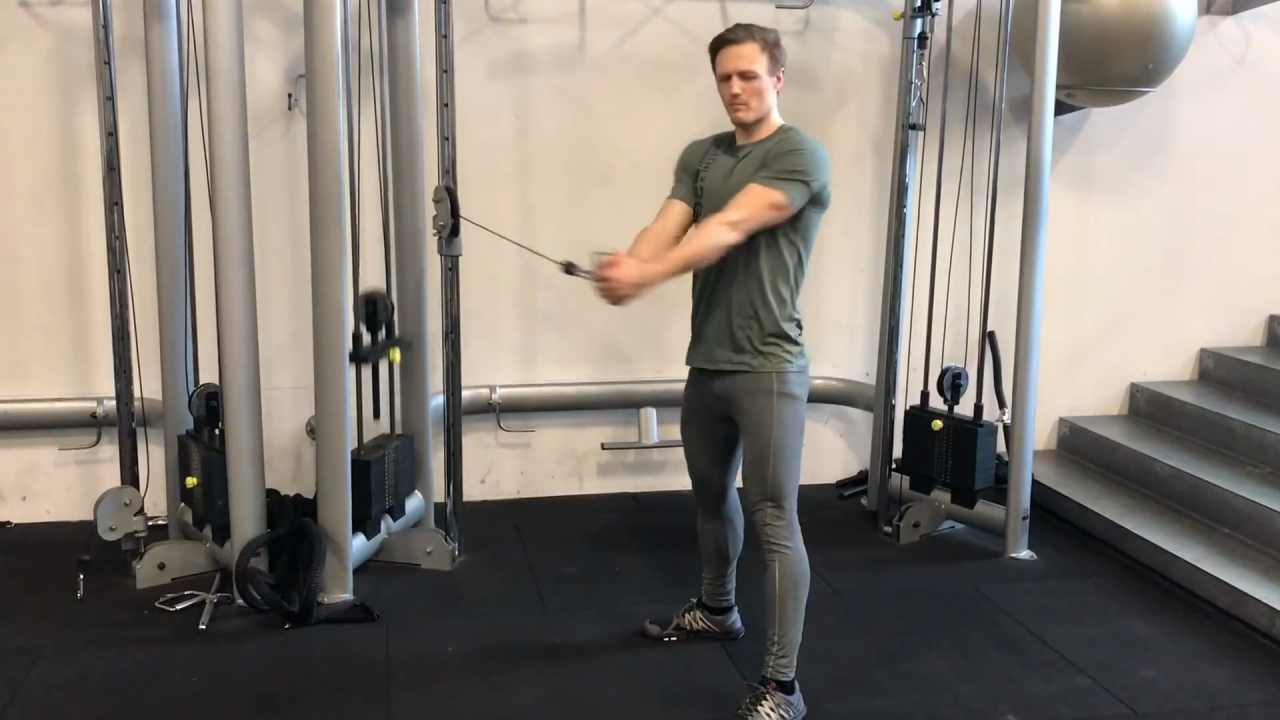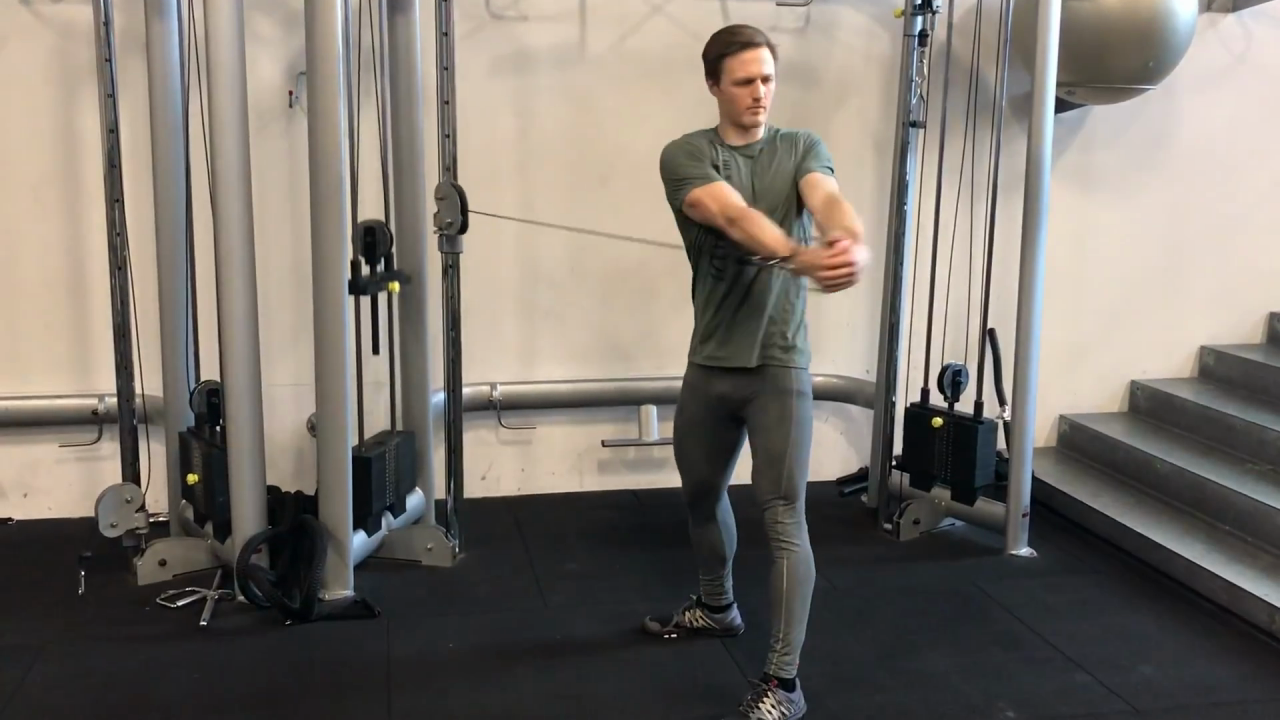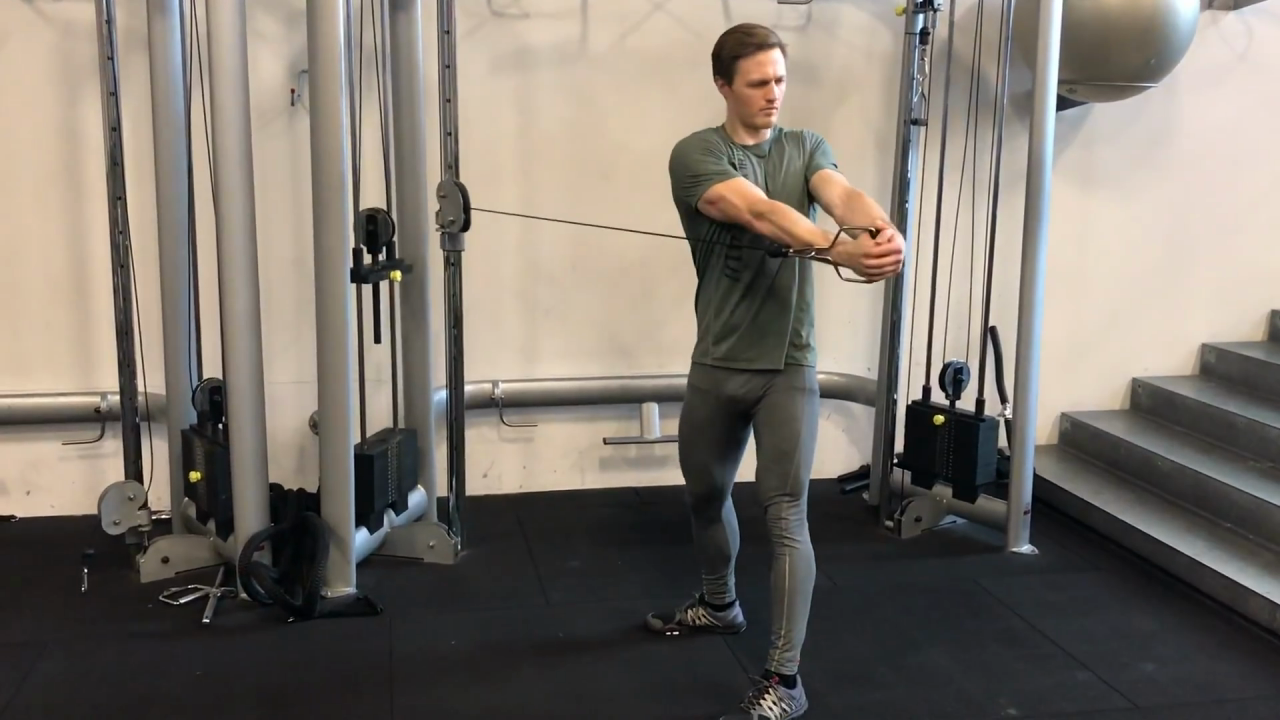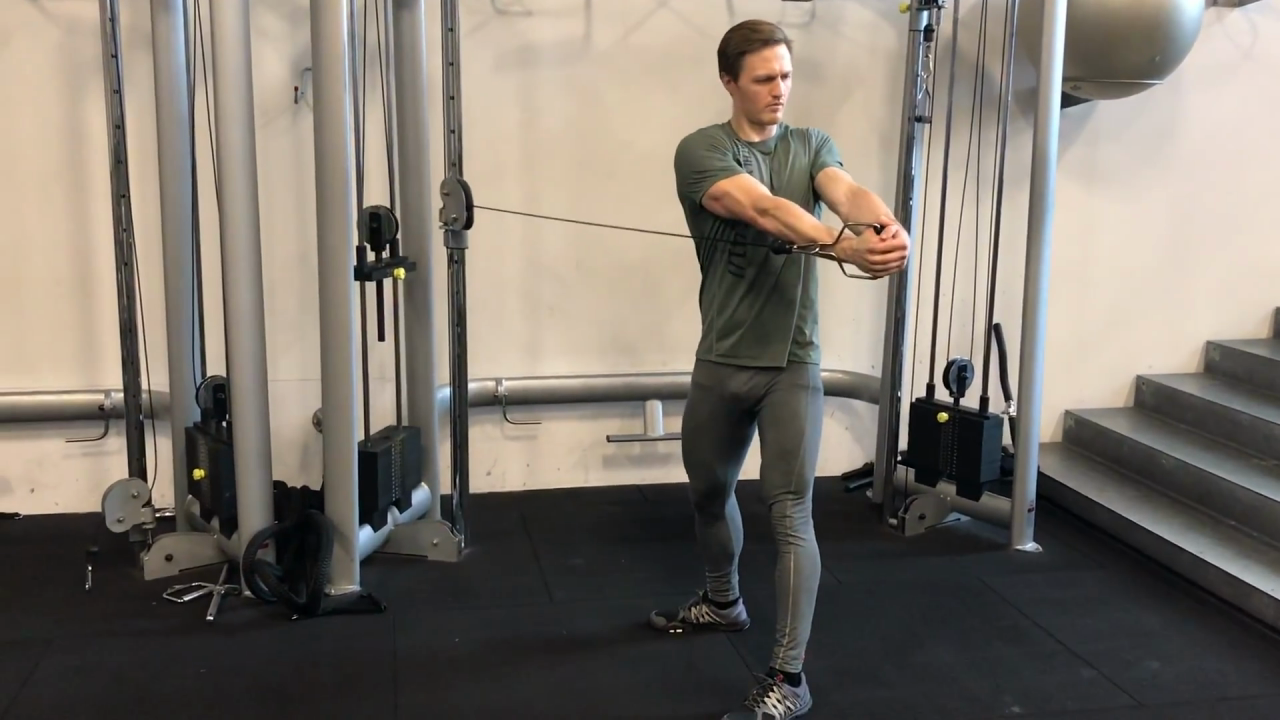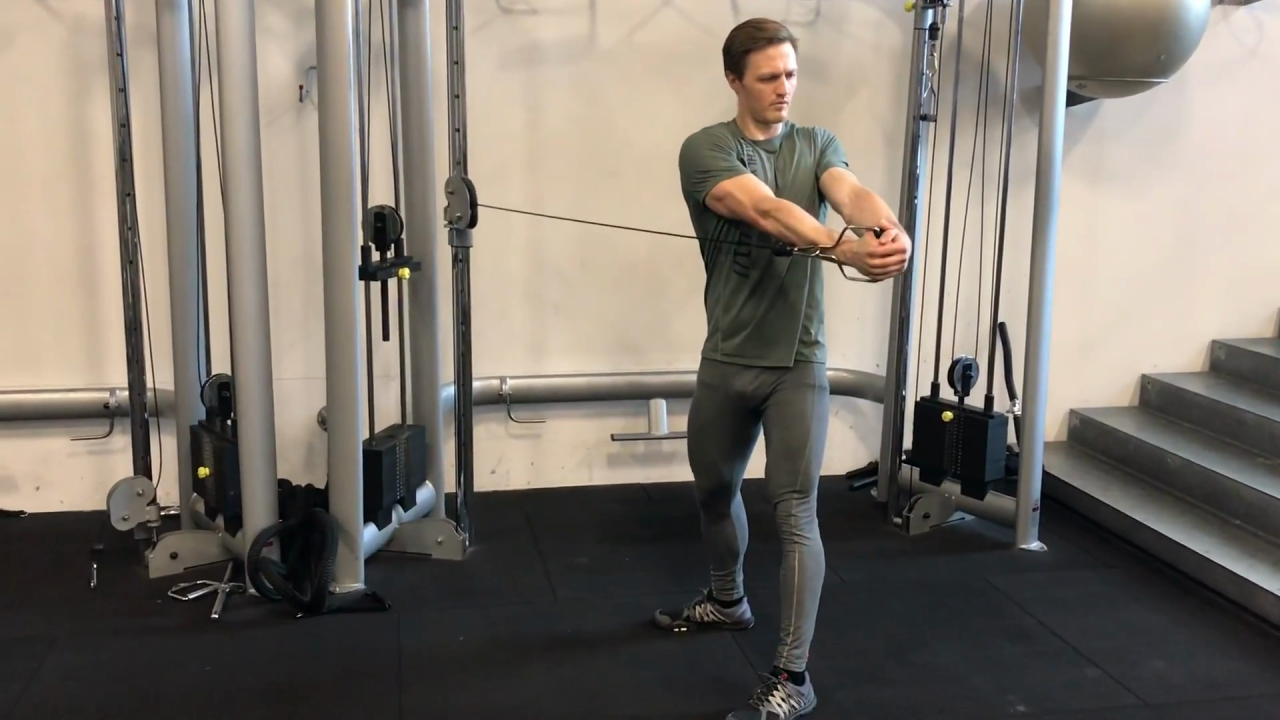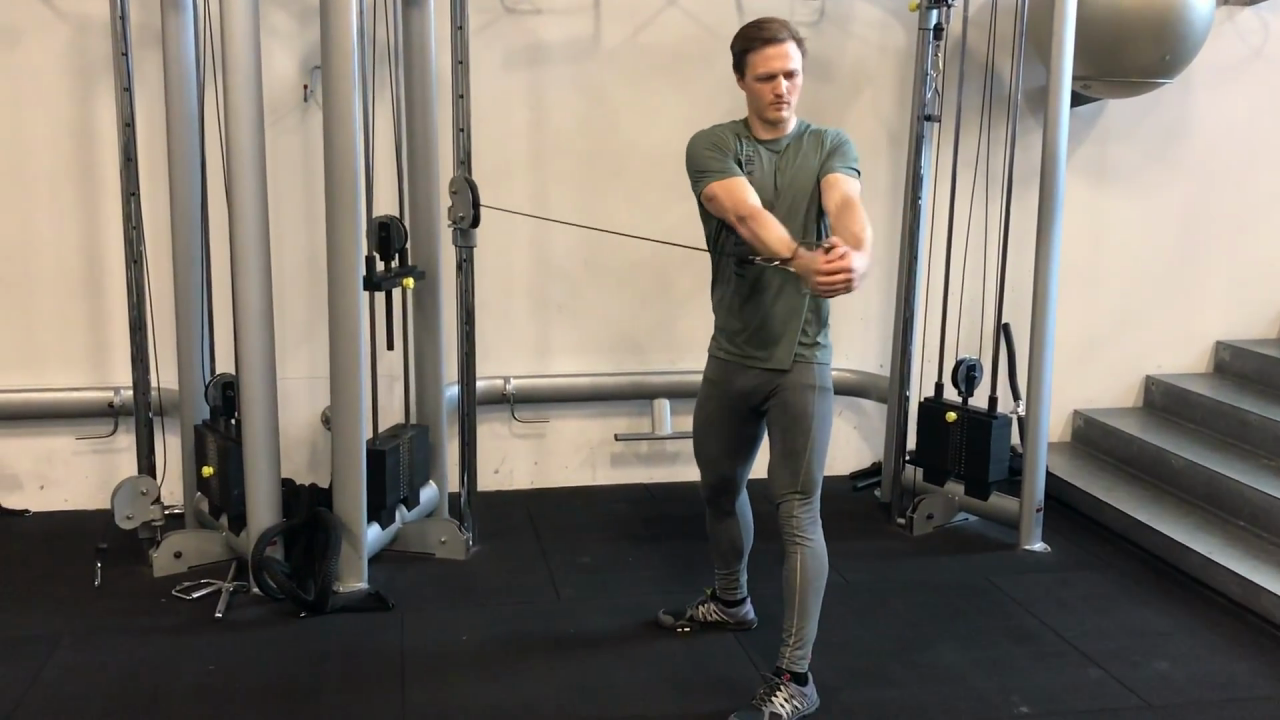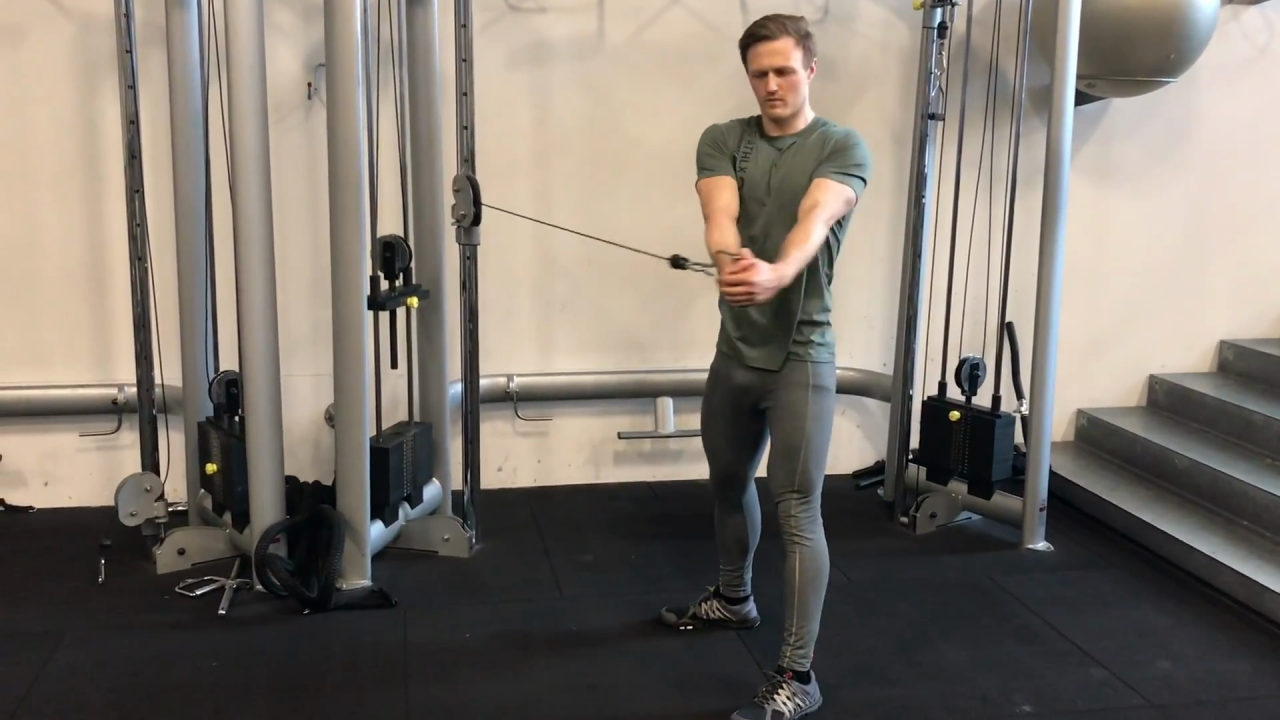
dt=0.3s
person 1, frame 1
left shoulder: (799, 156)
right shoulder: (700, 155)
left elbow: (726, 228)
right elbow: (667, 225)
left wrist: (648, 274)
right wrist: (626, 263)
left hip: (768, 367)
right hip: (707, 364)
left knee: (774, 518)
right knee: (714, 496)
right ankle: (718, 608)
person 1, frame 2
left shoulder: (803, 149)
right shoulder: (686, 156)
left elbow: (827, 203)
right elbow: (735, 218)
left wrist: (850, 243)
right wrist: (801, 260)
left hip: (778, 364)
right hip: (711, 362)
left knee: (783, 518)
right knee: (701, 496)
right ankle: (715, 606)
person 1, frame 3
left shoulder: (806, 147)
right shoulder: (695, 155)
left elbow: (842, 194)
right elbow: (762, 215)
left wrist: (882, 231)
right wrist: (840, 250)
left hip: (788, 366)
right hip: (718, 366)
left knee: (785, 516)
right knee: (705, 496)
right ankle: (719, 604)
person 1, frame 4
left shoulder: (812, 146)
right shoulder: (701, 151)
left elbow: (848, 192)
right elbow: (766, 211)
left wrist: (888, 226)
right wrist: (845, 246)
left hip: (792, 362)
right hip: (722, 362)
left knee: (789, 514)
right knee: (709, 493)
right ankle: (722, 601)
person 1, frame 5
left shoulder: (818, 145)
right shoulder: (706, 149)
left elbow: (853, 194)
right elbow: (768, 212)
left wrist: (890, 232)
right wrist: (847, 249)
left hip: (797, 359)
right hip: (727, 359)
left knee: (794, 512)
right knee: (714, 490)
right ankle: (727, 600)
person 1, frame 6
left shoulder: (831, 146)
right shoulder: (711, 147)
left elbow: (846, 205)
right elbow: (748, 216)
left wrist: (856, 252)
right wrist: (805, 261)
left hip: (800, 359)
right hip: (732, 356)
left knee: (796, 514)
right knee: (719, 490)
right ankle: (729, 600)
person 1, frame 7
left shoulder: (843, 148)
right shoulder: (722, 140)
left elbow: (814, 222)
right elbow: (721, 214)
left wrist: (774, 274)
right wrist: (733, 263)
left hip: (799, 358)
right hip: (734, 351)
left knee: (797, 512)
right knee: (728, 485)
right ankle: (732, 598)
